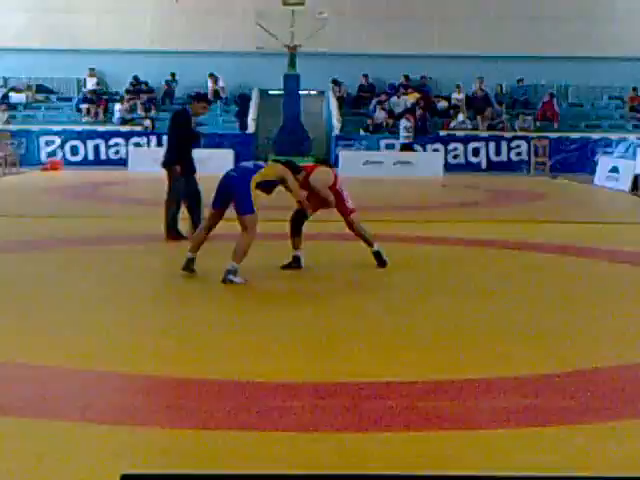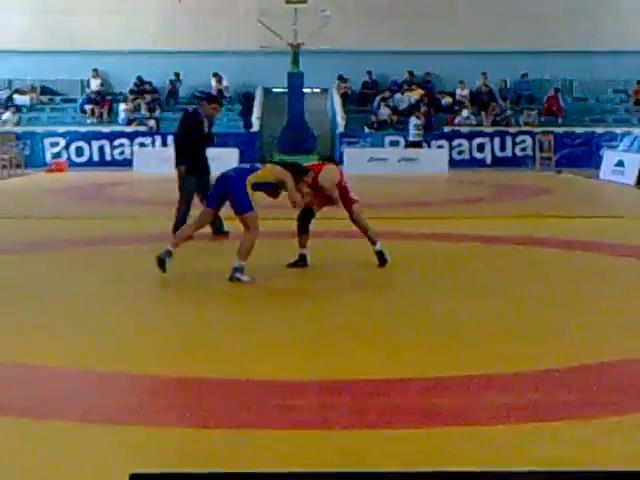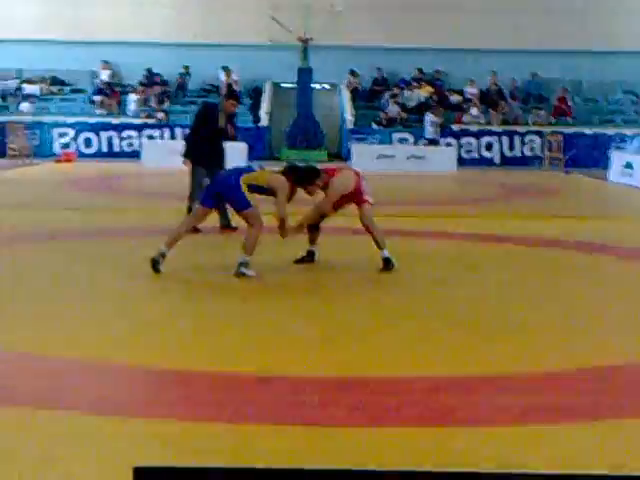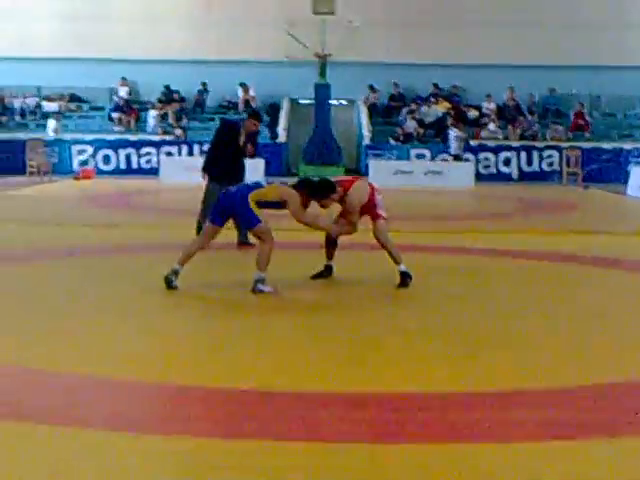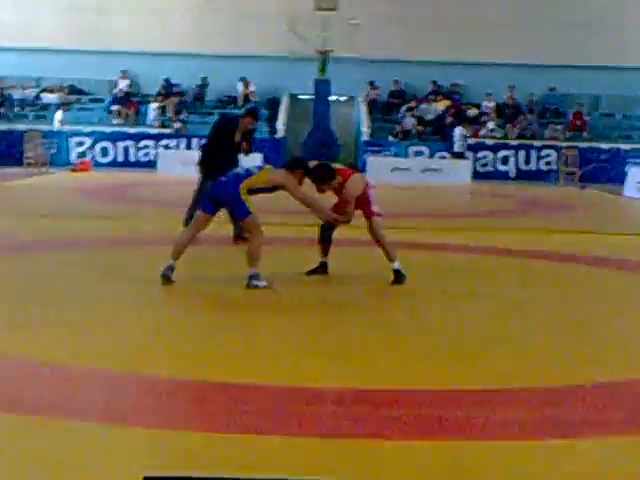
dt=0.2s
person 1, frame 1
left shoulder: (269, 167)
right shoulder: (285, 171)
left elbow: (267, 189)
right elbow: (300, 196)
right wrist: (307, 208)
left hip: (228, 178)
right hip: (243, 184)
left knee: (210, 222)
right knee: (249, 230)
left ankle: (190, 259)
right ankle: (231, 272)
person 1, frame 2
left shoulder: (272, 170)
right shoulder: (286, 175)
left elbow: (274, 194)
right elbow: (297, 201)
left hip: (225, 178)
right hip: (239, 184)
left knee: (200, 222)
right knee: (252, 228)
left ankle: (168, 252)
right ankle: (237, 270)
person 1, frame 3
left shoulder: (274, 177)
right shoulder: (283, 182)
left elbow: (284, 200)
right elbow: (281, 213)
right wrist: (283, 228)
left hip: (221, 179)
right hip: (234, 185)
left knee: (191, 221)
right knee: (256, 224)
left ankle: (161, 254)
right ankle: (243, 266)
person 1, frame 4
left shoulder: (283, 190)
right shoulder: (292, 195)
left elbow: (301, 212)
right elbow: (302, 217)
right wrist: (330, 228)
left hip: (228, 195)
right hip: (242, 201)
left knee: (203, 238)
right knee: (267, 240)
left ankle: (173, 272)
right ankle: (259, 282)
person 1, frame 5
left shoulder: (273, 170)
right shoulder: (285, 178)
right elbow: (307, 200)
right wrist: (332, 215)
left hip: (218, 184)
right hip: (233, 191)
left knee: (193, 228)
right knee: (255, 233)
left ankle: (169, 267)
right ankle: (253, 277)
person 2, frame 1
left shoulder: (191, 118)
right shoulder: (179, 115)
right elbow: (173, 140)
left wrist: (195, 136)
right wrist: (175, 163)
left hip: (186, 162)
right hip: (176, 163)
left knee: (194, 195)
right knee: (175, 197)
left ankle: (197, 227)
right ankle: (171, 230)
person 2, frame 2
left shoulder: (208, 120)
right shoulder: (189, 116)
right elbow: (179, 140)
left wrist: (210, 138)
right wrist: (180, 163)
left hip: (200, 164)
right hip: (187, 165)
left knee: (208, 196)
right knee: (186, 197)
left ankle: (217, 227)
right ankle: (179, 229)
person 2, frame 3
left shoulder: (231, 115)
right shoulder: (206, 109)
left elbow: (231, 135)
right elbow: (193, 131)
left wrist: (231, 133)
right wrist: (188, 153)
left hip: (216, 158)
right hip: (199, 157)
right knee: (197, 190)
left ankle: (224, 222)
person 2, frame 4
left shoulder: (253, 133)
right shoulder: (228, 126)
right elbow: (214, 146)
right wrist: (206, 168)
left hip: (235, 174)
right hip: (217, 172)
right knee: (209, 204)
left ankle: (243, 238)
right ankle: (201, 235)
person 2, frame 5
left shoulder: (250, 130)
right shoulder: (225, 122)
left elbow: (247, 148)
right elbow: (210, 142)
left wrist: (246, 148)
right wrist: (203, 163)
left hip: (230, 168)
right hip: (212, 167)
right knee: (200, 197)
left ankle: (239, 233)
right ankle: (189, 226)
person 3, frame 1
left shoulder: (314, 180)
left elbow: (331, 203)
left hip: (335, 190)
right hip: (317, 192)
left knee: (353, 225)
right knee: (296, 219)
left ankle: (376, 251)
right ankle: (297, 259)
person 3, frame 2
left shoulder: (323, 181)
left elbow: (336, 200)
left hip: (341, 185)
right hip: (323, 189)
left knee: (357, 218)
right knee: (303, 217)
left ankle: (378, 251)
right ankle: (303, 257)
person 3, frame 3
left shoulder: (334, 186)
right shoulder: (318, 176)
left elbow: (319, 212)
left wrist: (296, 228)
left hip: (359, 190)
right hip: (343, 193)
left knee: (367, 221)
right knee: (314, 218)
left ankle: (386, 258)
right ankle: (310, 253)
person 3, frame 4
left shoulder: (351, 199)
left elbow: (353, 228)
left hip: (373, 201)
right hip: (358, 203)
left knee: (380, 237)
right knee: (331, 233)
left ankle: (404, 272)
right ankle: (328, 268)
person 3, frame 5
left shoulder: (348, 189)
right shoulder: (330, 173)
left elbow: (348, 218)
right elbow: (314, 165)
left hip: (364, 196)
right hip: (346, 199)
left knee: (376, 234)
right knee: (326, 228)
left ankle: (397, 270)
right ankle: (323, 265)
